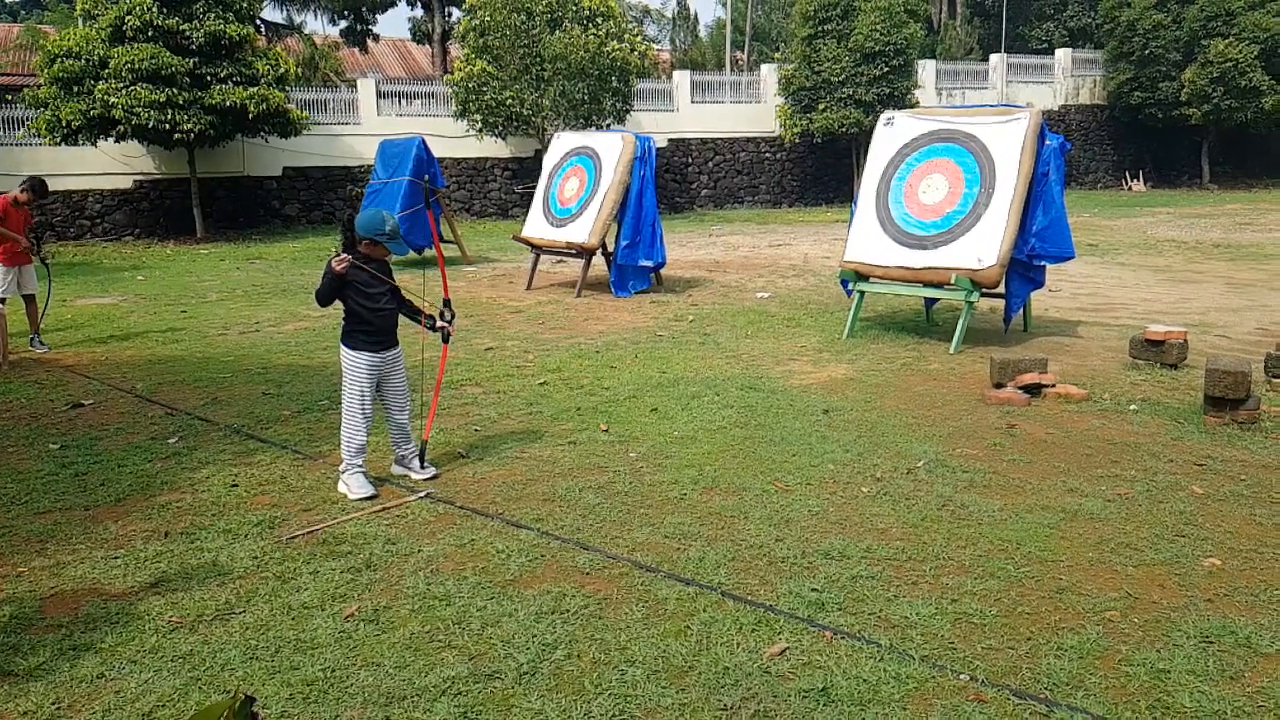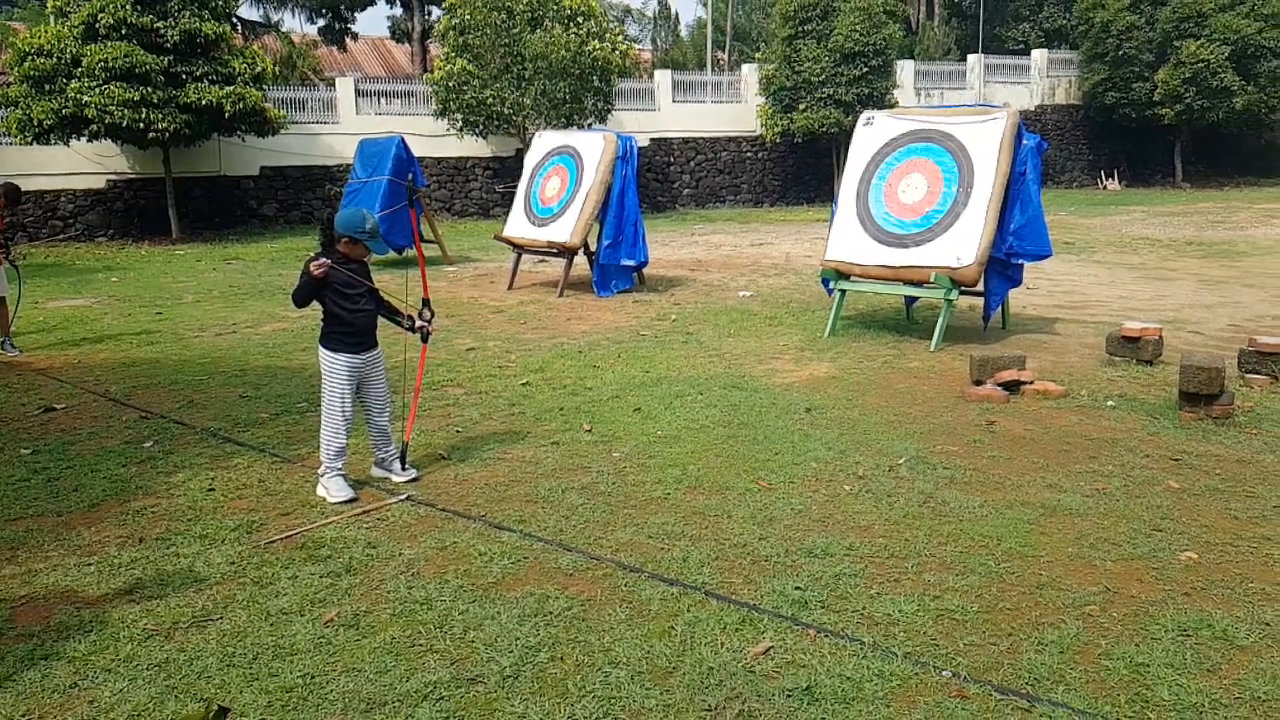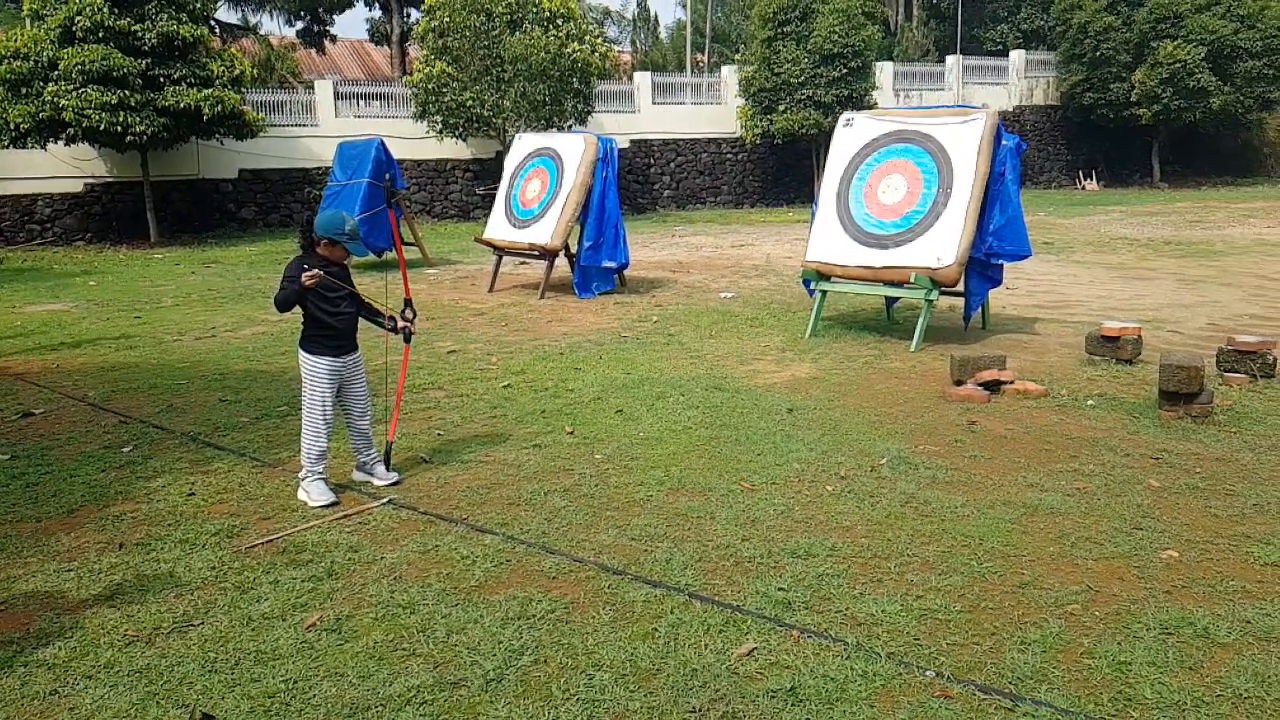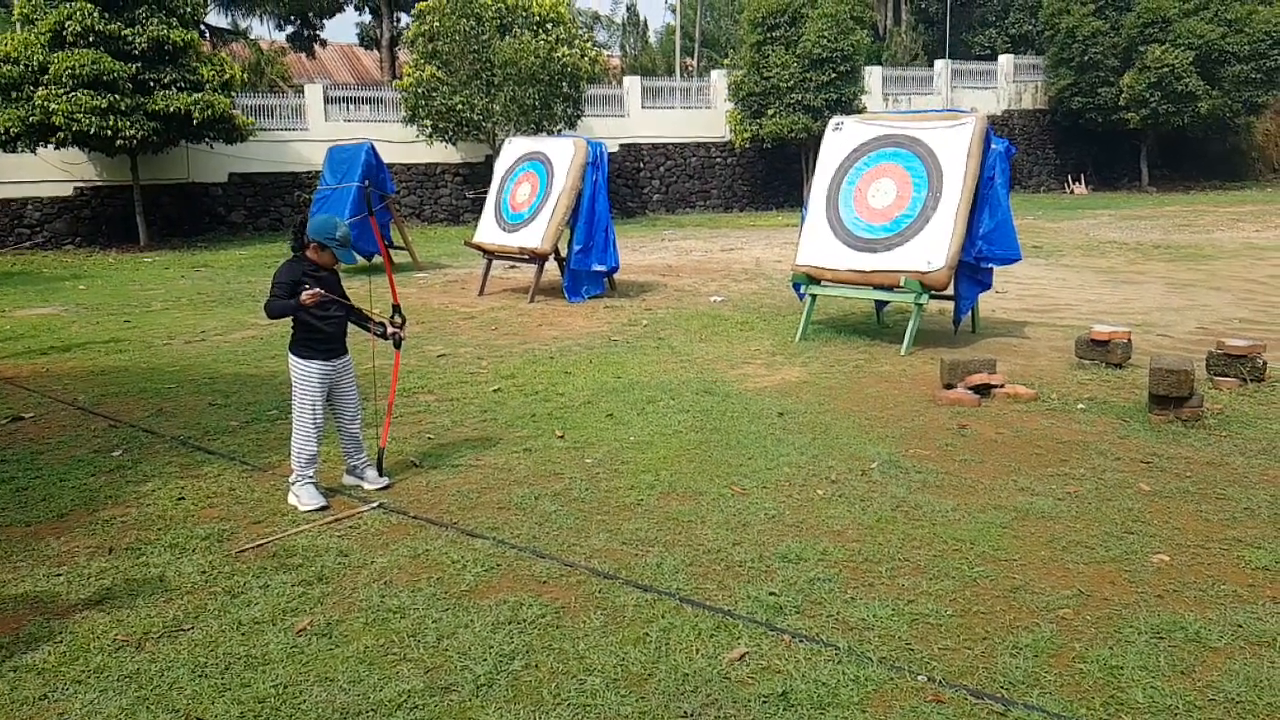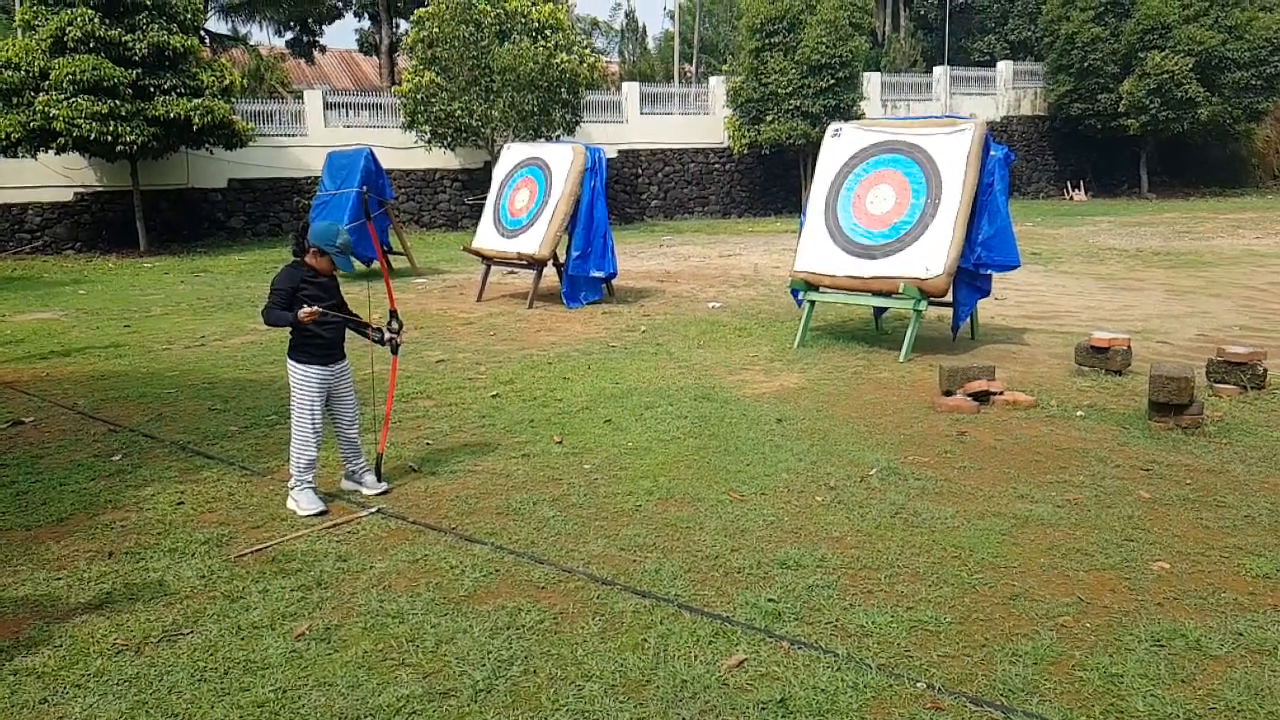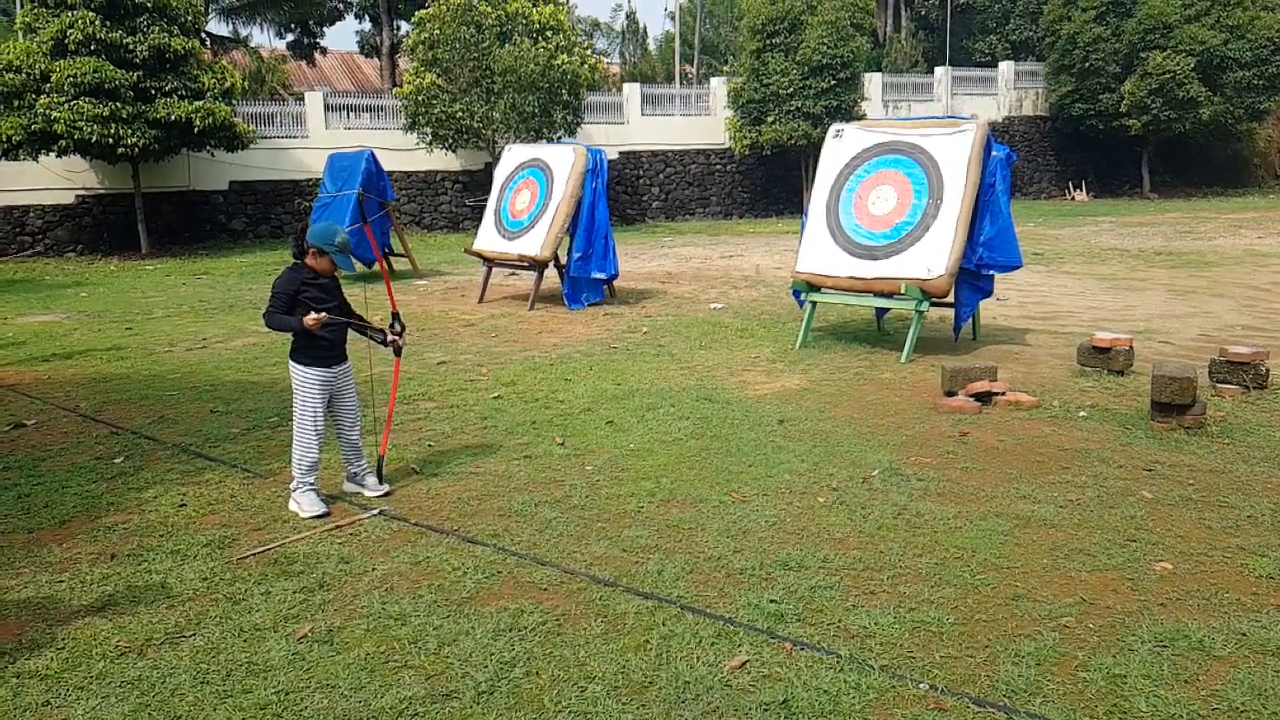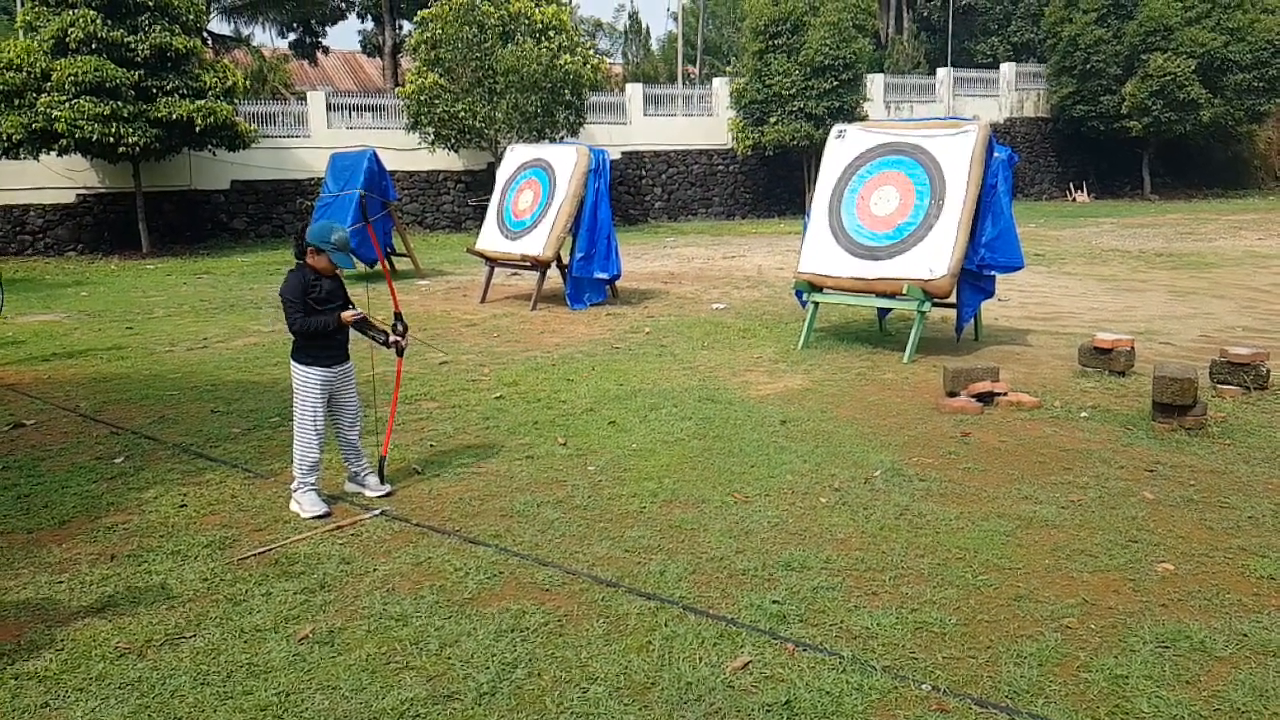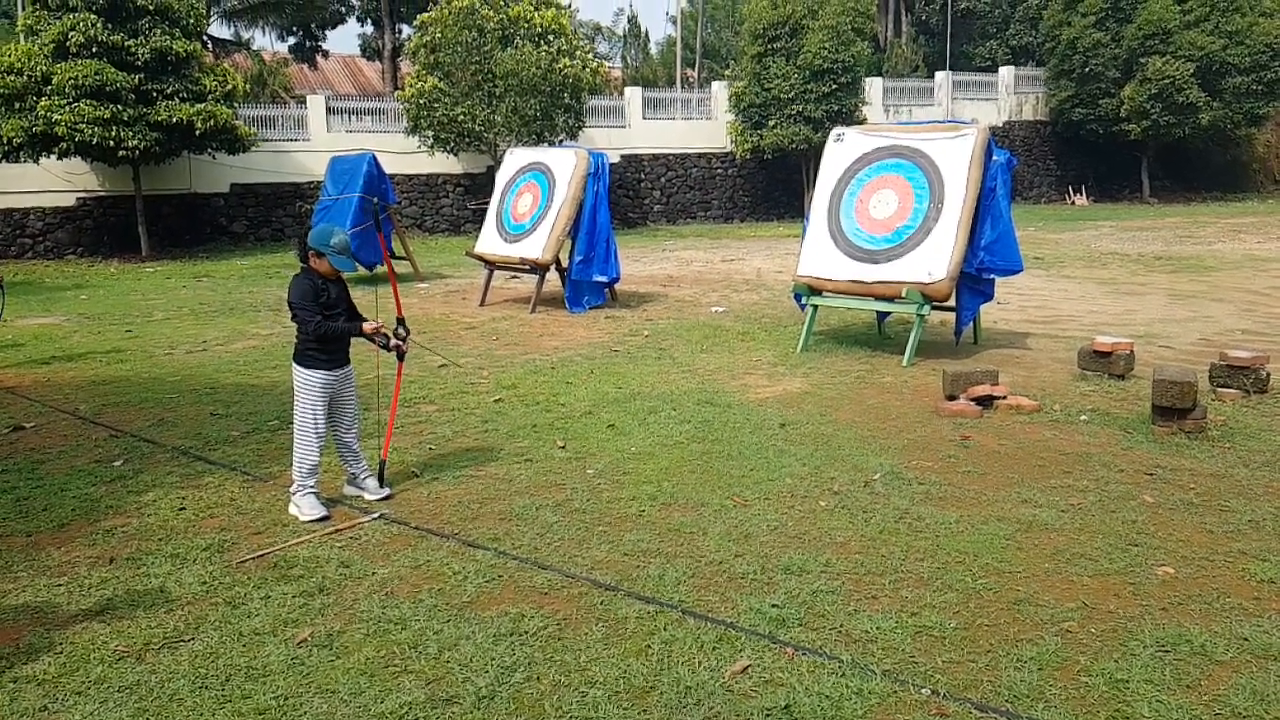
dt=0.3s
person 1, frame 1
left shoulder: (381, 266)
right shoulder: (343, 264)
left elbow: (399, 300)
right elbow: (323, 300)
left wrist: (430, 322)
right wrist: (334, 276)
left hip: (390, 350)
right hip: (359, 353)
left knee: (399, 408)
right knee: (358, 413)
left ankle: (406, 458)
right ankle: (351, 472)
person 1, frame 2
left shoulder: (359, 266)
right shoulder: (321, 264)
left elbow: (377, 301)
right elbow: (299, 301)
left wrist: (409, 322)
right wrist: (312, 279)
left hip: (370, 351)
right hip: (339, 355)
left knee: (380, 410)
right knee: (338, 416)
left ankle: (386, 461)
right ankle: (330, 475)
person 1, frame 3
left shoulder: (340, 269)
right shoulder: (301, 266)
left elbow: (358, 303)
right elbow: (281, 303)
left wrist: (392, 322)
right wrist: (301, 287)
left hip: (350, 354)
right hip: (319, 358)
left knee: (360, 413)
right knee: (318, 419)
left ankle: (367, 464)
right ankle: (311, 479)
person 1, frame 4
left shoulder: (330, 273)
right shoulder: (291, 271)
left elbow: (348, 309)
right elbow: (272, 309)
left wrist: (380, 328)
right wrist: (299, 303)
left hip: (340, 358)
right hip: (309, 362)
left knee: (350, 417)
right knee: (309, 424)
left ankle: (357, 467)
right ankle: (301, 483)
person 1, frame 5
left shoulder: (329, 279)
right shoulder: (290, 277)
left elbow: (345, 314)
right elbow: (270, 314)
left wrist: (378, 335)
right wrist: (297, 317)
left hip: (338, 364)
right hip: (307, 367)
left knee: (348, 422)
right knee: (308, 428)
left ankle: (356, 472)
right ankle: (300, 488)
person 1, frame 6
left shoulder: (330, 280)
right shoulder: (291, 279)
left elbow: (348, 315)
right elbow: (271, 317)
left wrist: (382, 336)
right wrist: (302, 323)
left hip: (340, 365)
right hip: (309, 369)
left knee: (350, 424)
right knee: (310, 431)
left ankle: (357, 475)
right ankle: (302, 490)
person 1, frame 7
left shoulder: (333, 279)
right shoulder: (296, 281)
left elbow: (351, 313)
right elbow: (297, 324)
left wrist: (383, 337)
right wrist: (338, 320)
left hip: (341, 365)
right hip: (311, 369)
left knee: (349, 424)
right knee: (310, 430)
left ankle: (359, 475)
right ankle: (303, 490)
person 1, frame 8
left shoulder: (337, 283)
right shoulder: (302, 286)
left elbow: (353, 316)
right elbow: (316, 328)
left wrist: (385, 340)
right wrist: (358, 330)
left hip: (342, 368)
right hip: (312, 371)
left knee: (348, 428)
right knee: (311, 433)
left ankle: (358, 478)
right ankle: (302, 494)
